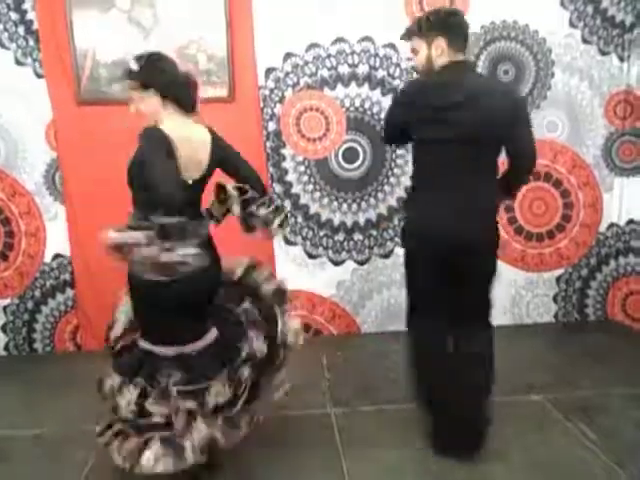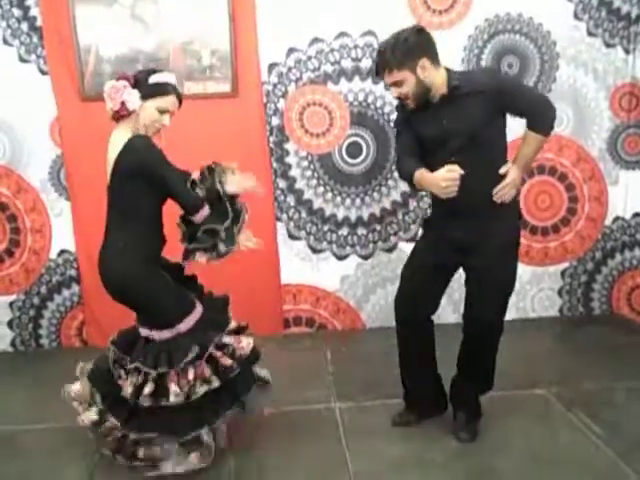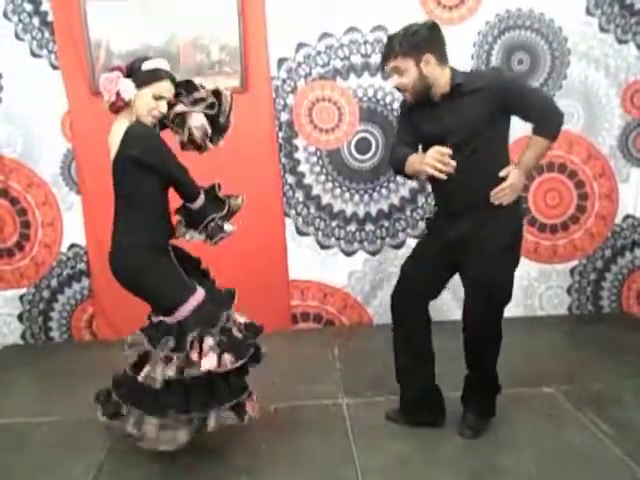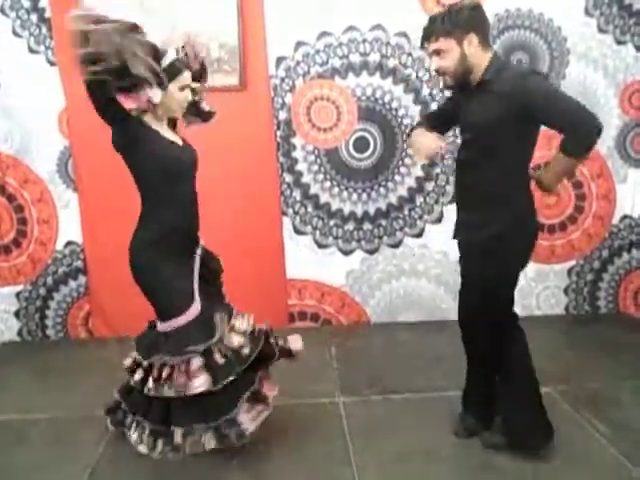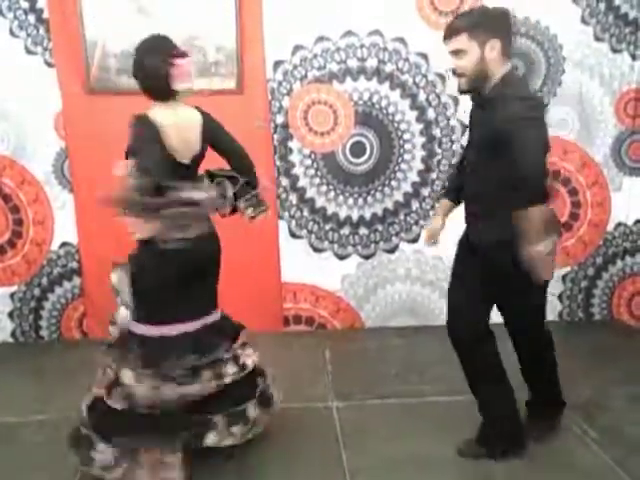
dt=1s
person 1, frame 1
left shoulder: (417, 94)
right shoulder: (506, 98)
left elbow: (391, 136)
right elbow: (523, 167)
left hip: (428, 231)
right hip: (477, 231)
left knee: (427, 325)
right knee: (472, 325)
left ankle: (451, 429)
right ankle: (467, 430)
person 1, frame 2
left shoulder: (487, 86)
right shoulder: (409, 111)
left elbow: (543, 112)
right elbow: (406, 162)
left wrist: (519, 169)
right wrist: (430, 180)
left hip: (494, 226)
right hip: (443, 224)
left knee: (483, 321)
right knee: (409, 306)
left ankle: (466, 405)
right ankle: (425, 398)
person 1, frame 3
left shoulder: (490, 86)
right shoulder: (413, 107)
left elbow: (549, 115)
right elbow: (399, 154)
left wrist: (522, 171)
right wrist: (422, 161)
left hip: (493, 225)
right hip: (445, 224)
left knee: (481, 320)
right knee: (406, 299)
left ankle: (479, 405)
right ankle: (421, 403)
person 1, frame 4
left shoulder: (522, 86)
right shoulder: (467, 93)
left elbow: (585, 125)
right elbow: (430, 121)
left wrist: (546, 177)
right wrist: (422, 136)
left hip: (503, 230)
right hip: (478, 225)
left knee: (481, 321)
right knee: (496, 321)
left ankle: (500, 416)
right ankle: (484, 407)
person 1, frame 5
left shoulder: (515, 104)
right shoulder: (487, 101)
left elbow: (533, 176)
left wrist: (536, 242)
right wrist: (442, 208)
left hip: (515, 246)
right hip: (483, 239)
left knee: (528, 330)
right knee: (465, 327)
left ankle: (505, 431)
right ankle: (524, 417)
person 2, frame 1
left shoulder: (153, 138)
right shoulder: (205, 137)
left elbow: (166, 197)
right elbow: (253, 184)
left hip: (162, 269)
right hip: (199, 265)
left knee: (163, 359)
right knee: (201, 341)
left ankle: (175, 448)
person 2, frame 2
left shoulder: (126, 143)
right shoulder: (140, 149)
left elbow: (177, 180)
right elbow: (187, 201)
left wrist: (219, 182)
right wrist: (230, 232)
left hip: (125, 261)
right hip: (133, 267)
left knee: (161, 331)
right knee: (193, 331)
right ankle: (182, 443)
person 2, frame 3
left shoulder: (125, 131)
right shoulder: (141, 136)
left elbow: (180, 109)
right elbow: (184, 184)
left wrist: (192, 114)
right wrist: (210, 213)
left hip: (137, 249)
right hip: (142, 255)
left knee: (177, 323)
right knee: (199, 317)
person 2, frame 4
left shoulder: (170, 129)
right shoulder: (130, 130)
left elbow: (198, 108)
right elbow: (100, 85)
left wrist: (183, 57)
left hip: (184, 249)
right hip: (157, 256)
left knee: (206, 326)
right knee: (193, 334)
person 2, frame 5
left shoulder: (144, 125)
right shoulder: (202, 120)
left elbow: (143, 187)
right elbow: (246, 168)
left wrist: (144, 220)
left hip: (160, 249)
right hip: (202, 243)
left knee: (150, 339)
right knee: (203, 326)
left ankle: (151, 444)
right ankle: (228, 417)
